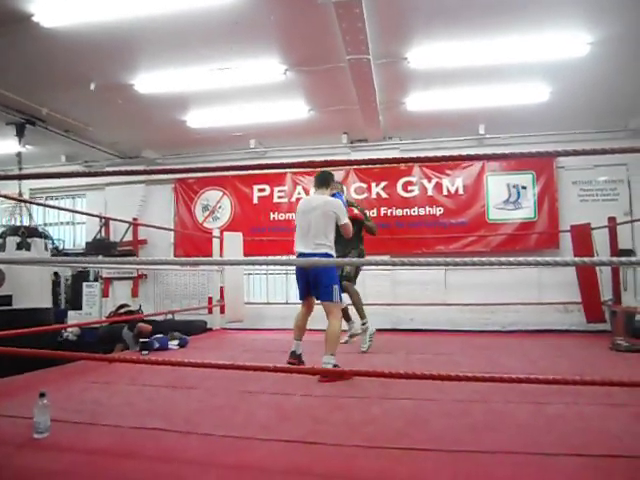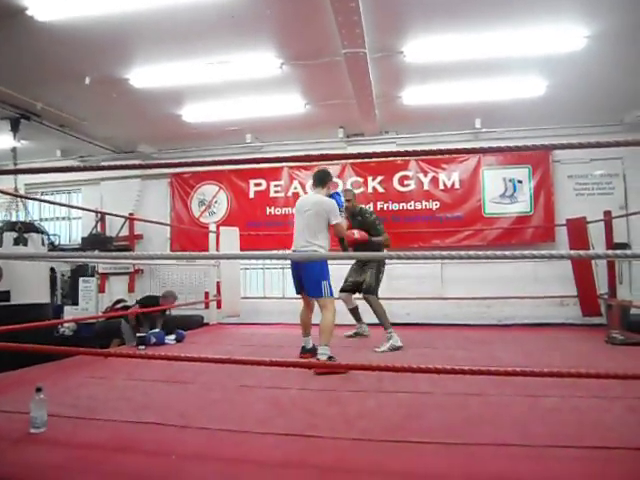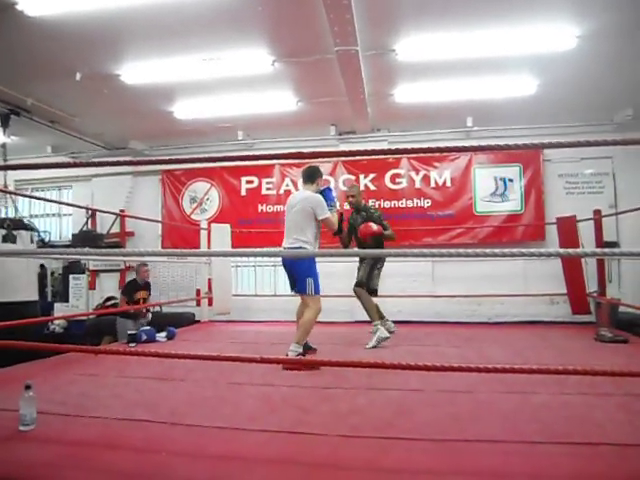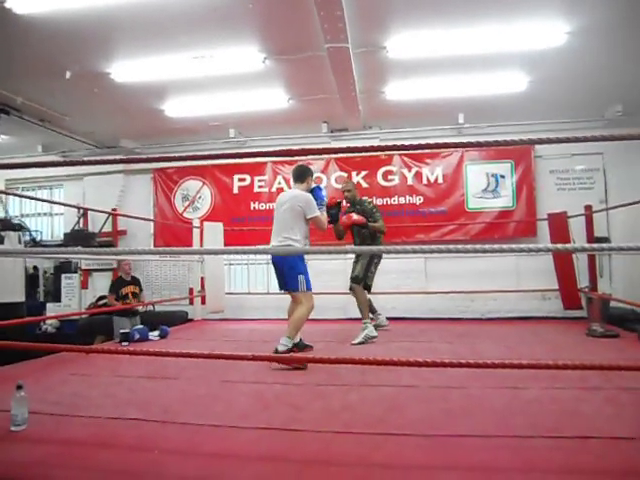
dt=0.3s
person 1, frame 1
left shoulder: (302, 203)
right shoulder: (335, 203)
right elbow: (348, 232)
left hip: (302, 259)
right hip: (323, 259)
left knee: (306, 307)
right knee: (334, 314)
left ankle: (295, 353)
right ankle: (328, 367)
person 1, frame 2
left shoulder: (301, 201)
right shoulder: (329, 203)
right elbow: (342, 232)
right wrist: (340, 209)
left hip: (297, 257)
right hip: (314, 258)
left knee: (308, 304)
right knee: (328, 308)
left ankle: (307, 347)
right ankle: (323, 357)
person 1, frame 3
left shoulder: (293, 197)
right shoulder: (316, 199)
right elbow: (332, 226)
right wrist: (332, 205)
left hip: (289, 253)
right hip: (302, 255)
left knee: (306, 301)
right knee: (314, 306)
left ankle: (301, 344)
right ankle: (294, 354)
person 1, frame 4
left shoulder: (282, 196)
right shoulder: (305, 197)
right elbow: (322, 225)
right wrist: (321, 204)
left hip: (278, 252)
right hip: (291, 253)
left knee: (296, 298)
right knee: (306, 303)
left ankle: (294, 341)
right ankle: (283, 347)
person 2, frame 1
left shoulder: (354, 208)
left elbow: (373, 231)
left wrist: (361, 219)
left hip: (354, 253)
right hip: (339, 256)
left knee: (347, 283)
left ankle: (366, 326)
right ankle: (353, 327)
person 2, frame 2
left shoulder: (369, 216)
right shoulder: (346, 219)
left elbow: (386, 241)
right elbow: (344, 248)
left wrist: (368, 239)
right wrist: (342, 240)
left hip: (375, 260)
right hip: (360, 261)
left knee: (369, 295)
right knee: (345, 293)
left ankle: (393, 338)
right ankle: (361, 327)
person 2, frame 3
left shoulder: (372, 212)
right shoulder: (352, 217)
left elbow: (392, 235)
right elbow: (346, 244)
left wrist: (380, 232)
right wrist: (339, 229)
left hip: (374, 256)
right hip: (364, 258)
left knee: (359, 289)
right knee: (365, 293)
left ankle: (380, 330)
right ankle: (386, 323)
person 2, frame 4
left shoulder: (367, 206)
right shoulder: (348, 211)
left elbow: (382, 228)
right elbow: (339, 236)
left wrist: (365, 223)
right wrist: (334, 218)
left hip: (371, 251)
right hip: (361, 253)
left knee: (356, 285)
right knee: (357, 288)
left ankle: (368, 329)
right ankle: (379, 318)
